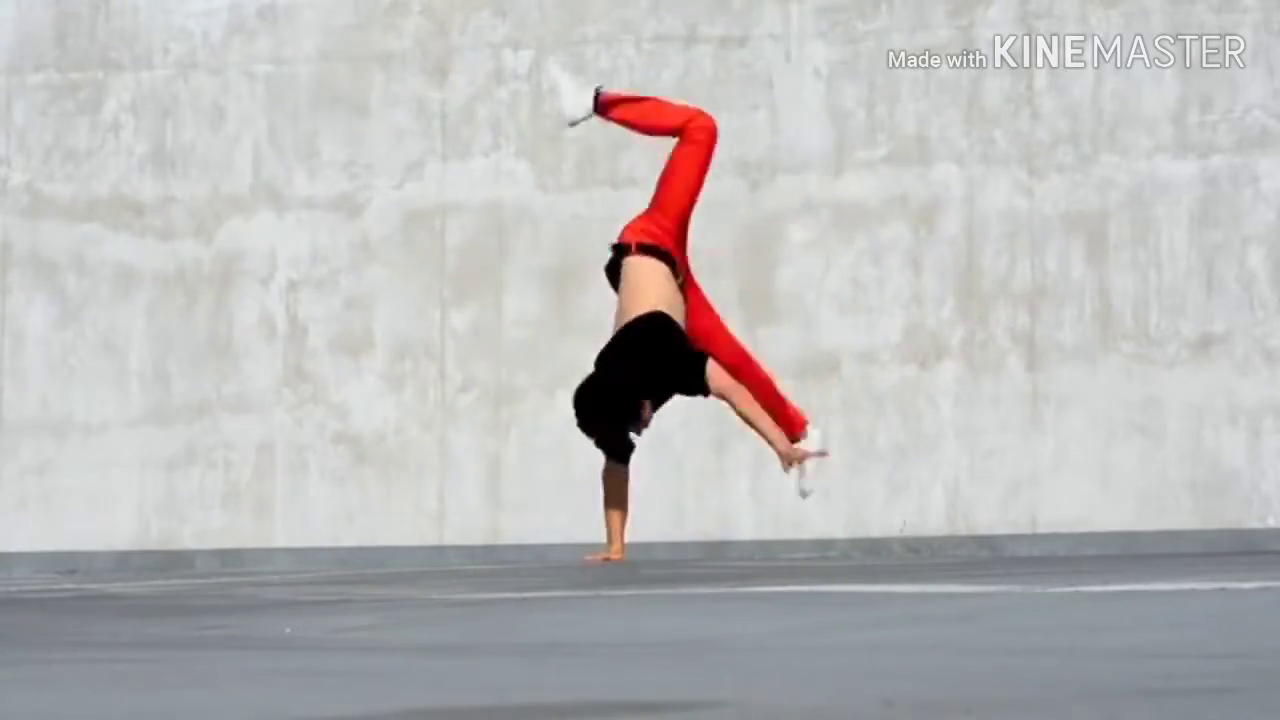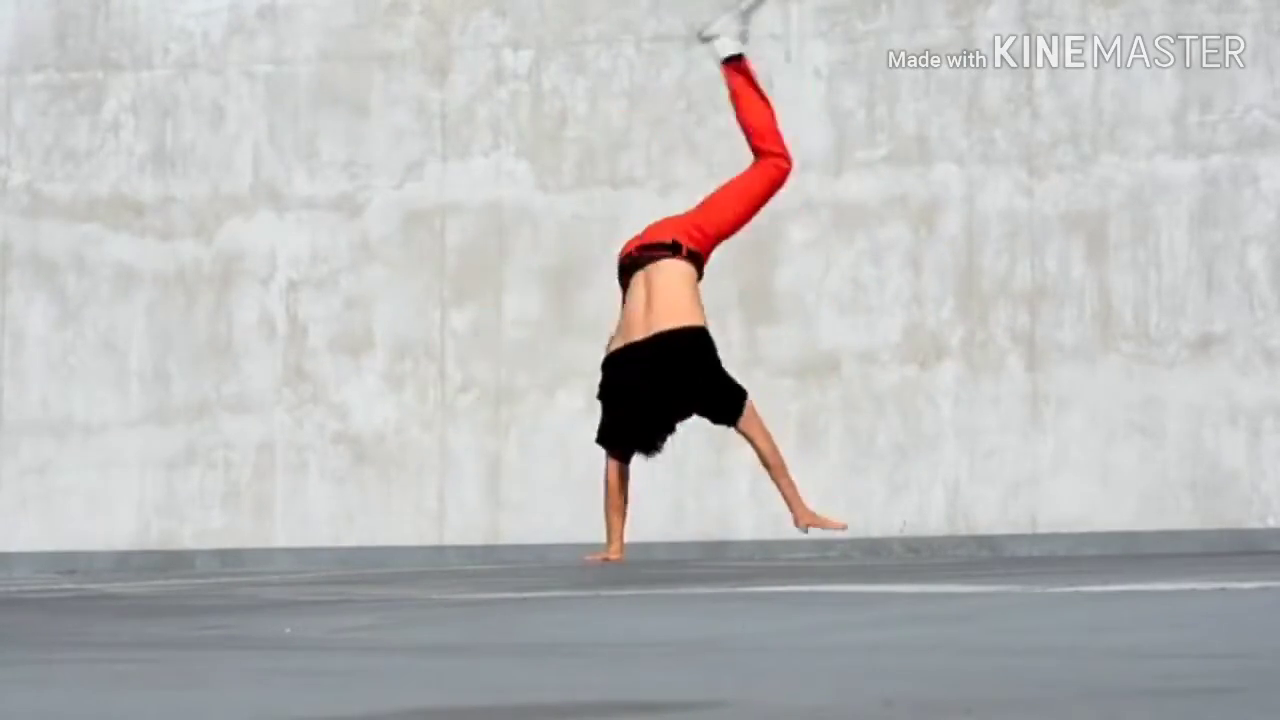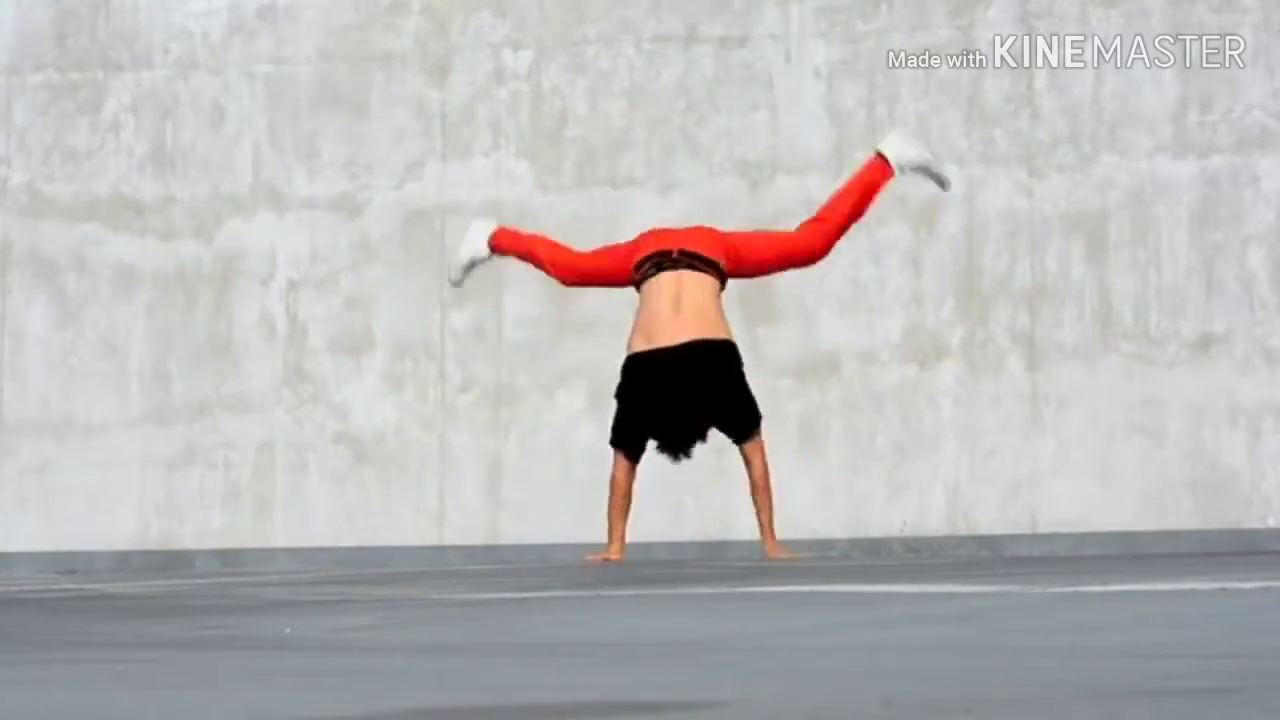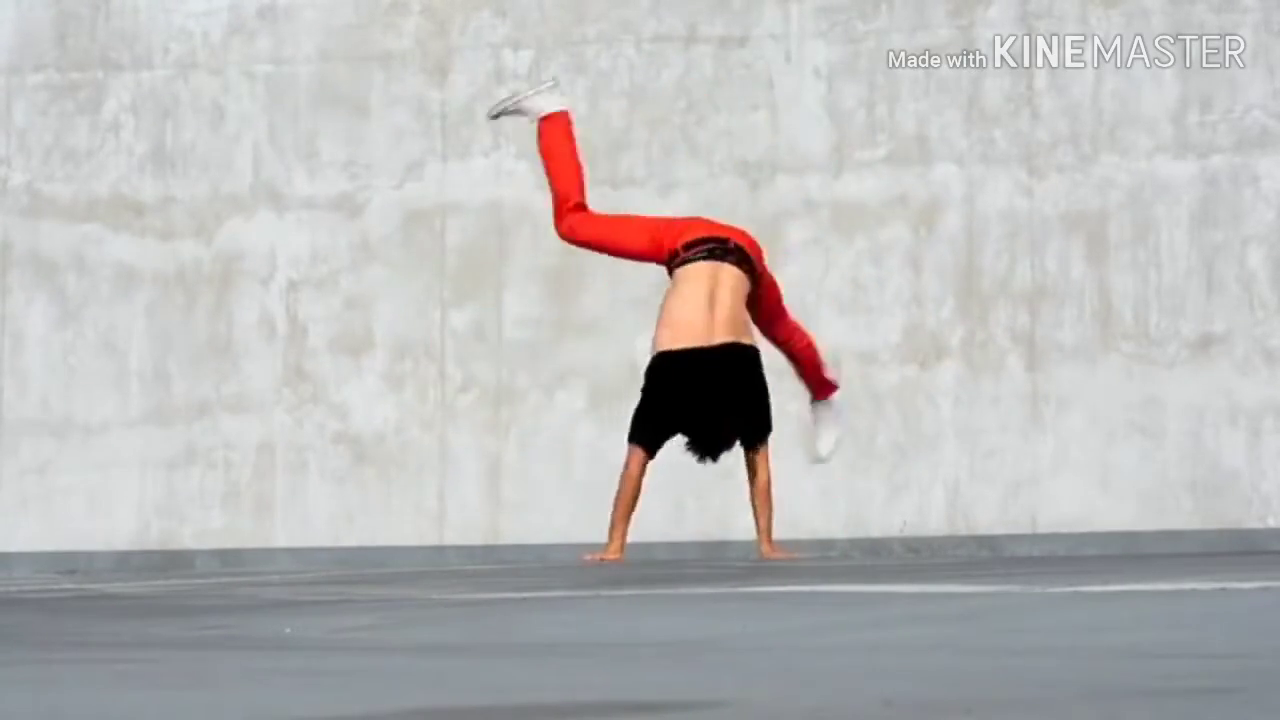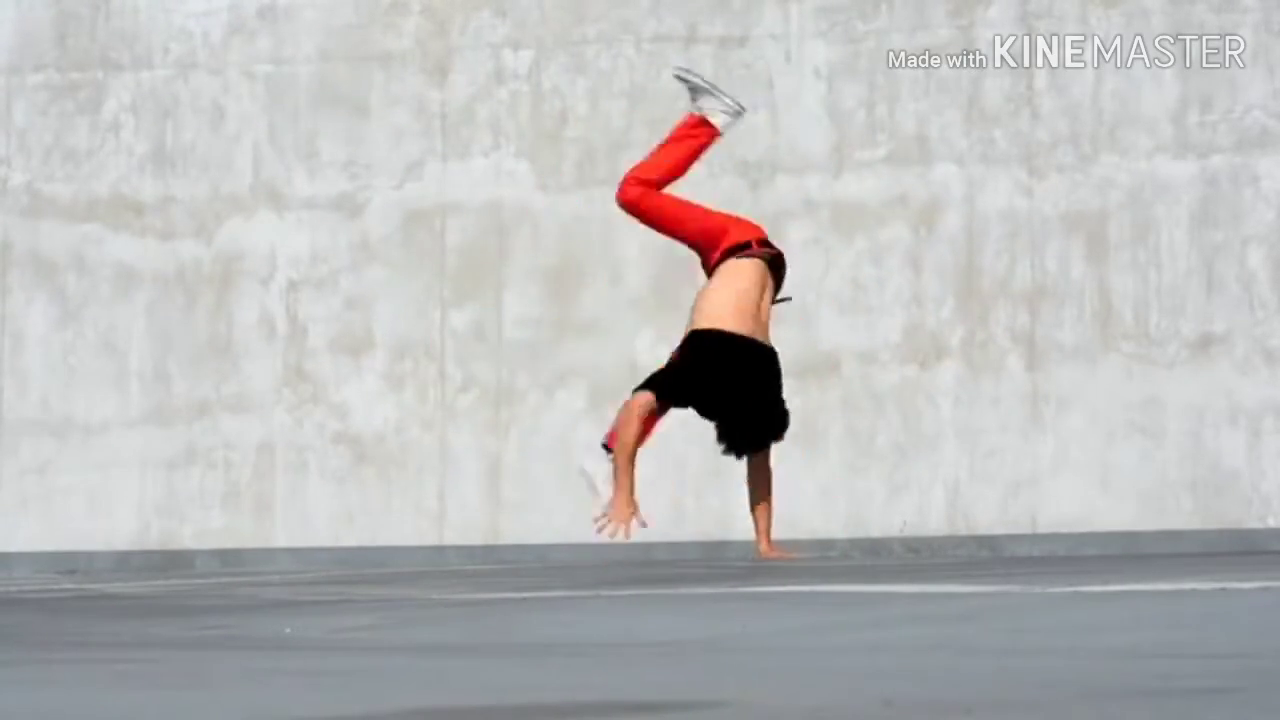
dt=0.1s
person 1, frame 1
right shoulder: (607, 399)
left elbow: (727, 385)
right elbow: (615, 472)
left wrist: (780, 444)
right wrist: (614, 546)
left hip: (651, 248)
right hip: (645, 262)
person 1, frame 2
right shoulder: (619, 396)
left elbow: (761, 437)
right elbow: (615, 474)
left wrist: (801, 509)
right wrist: (614, 546)
left hip: (674, 252)
right hip: (646, 261)
left knee: (773, 167)
person 1, frame 3
left shoulder: (725, 390)
left elbow: (757, 465)
right elbow: (621, 475)
left wrist: (771, 539)
right wrist: (615, 545)
left hip: (705, 255)
right hip: (656, 259)
left knee: (814, 240)
right knee: (574, 266)
left ankle: (890, 157)
right ankle: (493, 239)
person 1, frame 4
left shoulder: (744, 394)
right shoulder: (668, 389)
left elbow: (759, 465)
right elbow: (632, 469)
left wrist: (767, 541)
right wrist: (615, 541)
left hip: (733, 253)
right hip: (688, 248)
left knee: (783, 331)
right knee: (573, 223)
left ankle: (822, 395)
right ankle: (550, 110)
person 1, frame 5
left shoulder: (762, 393)
right shoulder: (696, 371)
left elbow: (759, 468)
right elbow: (632, 411)
left wrist: (764, 542)
right wrist: (622, 492)
left hip: (753, 259)
right hip: (735, 250)
right knee: (635, 191)
